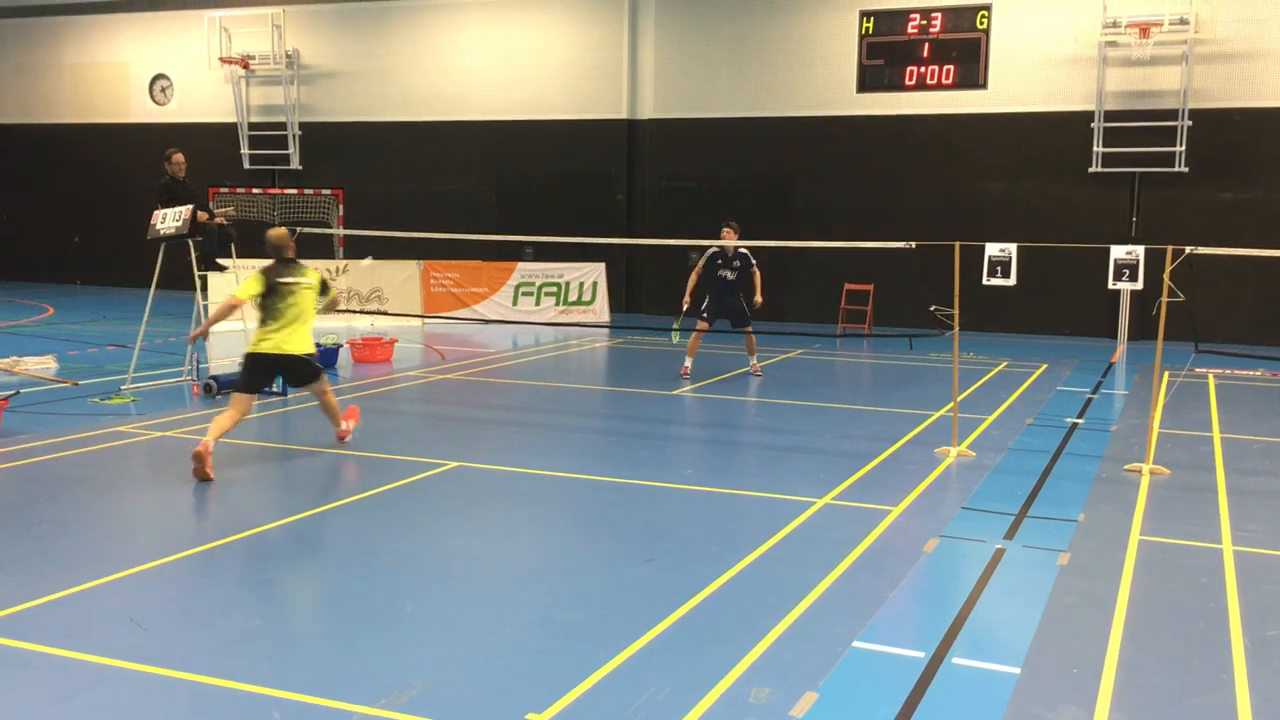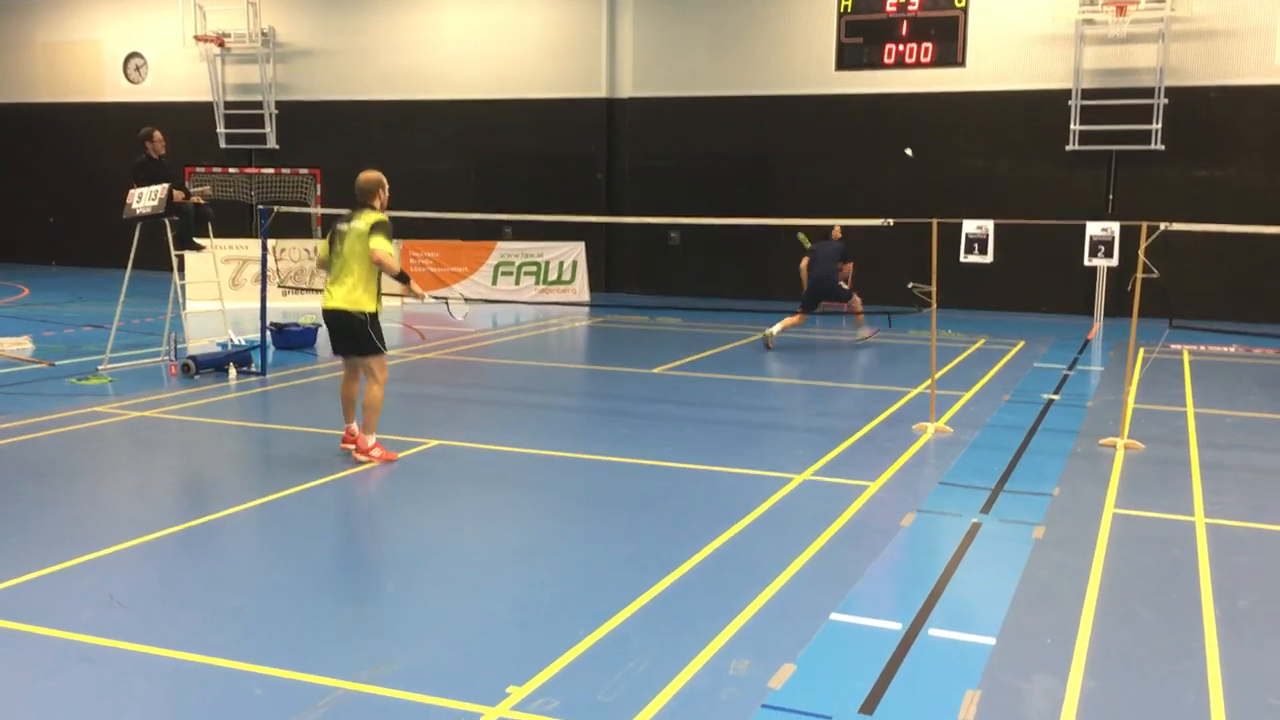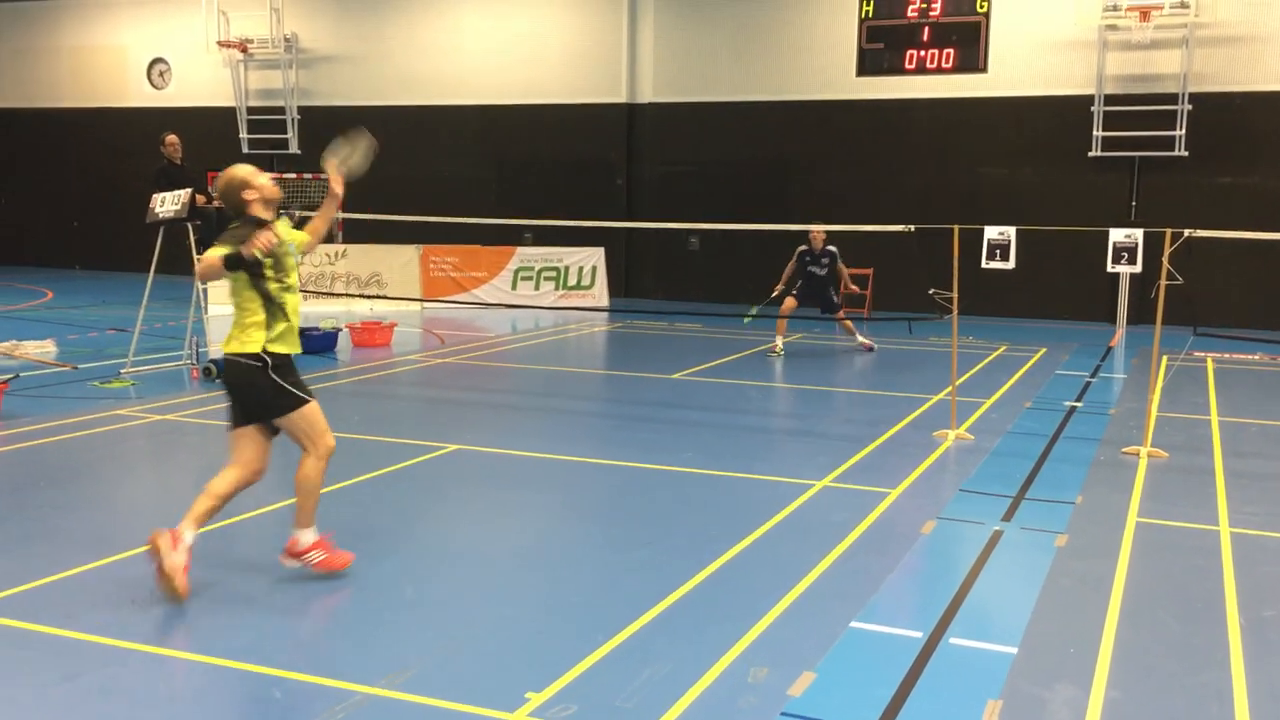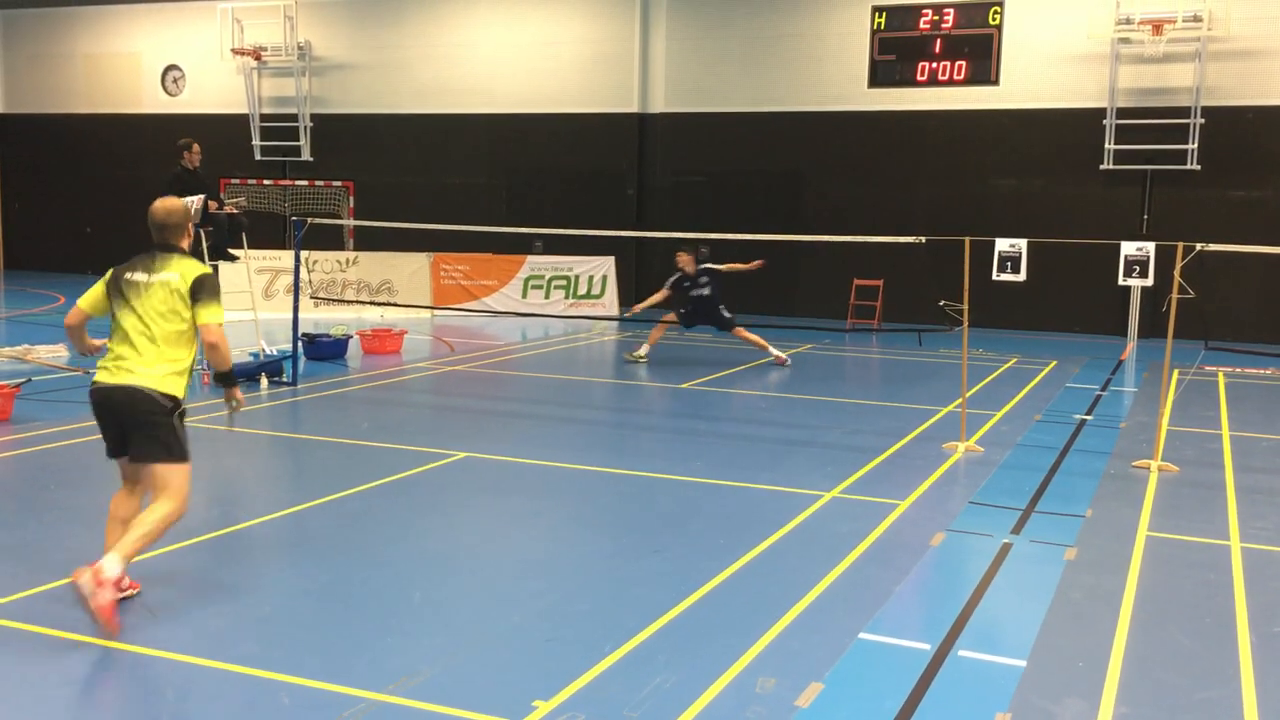
dt=1s
person 1, frame 1
left shoulder: (264, 275)
right shoulder: (313, 276)
left elbow: (234, 302)
right elbow: (332, 298)
left wrist: (205, 325)
right wrist: (329, 305)
left hip: (262, 353)
right hip: (299, 354)
left knee: (234, 410)
right knee: (323, 390)
left ankle: (206, 447)
right ankle: (342, 427)
person 1, frame 2
left shoulder: (342, 223)
right shoulder: (378, 222)
left elbow: (322, 261)
right elbow: (381, 257)
right wrist: (408, 281)
left hip: (332, 308)
right hip: (358, 310)
left knee: (352, 372)
right knee: (377, 378)
left ankle: (350, 433)
right ankle: (365, 445)
person 1, frame 3
left shoulder: (277, 234)
right shoulder: (246, 233)
left elbow: (306, 239)
right elbow: (204, 269)
left wrist: (333, 200)
right wrist: (245, 249)
left hip: (250, 365)
right hip: (260, 362)
left knee: (246, 467)
right knee: (321, 445)
left ankle: (178, 539)
right ankle: (304, 542)
person 1, frame 4
left shoulder: (121, 272)
right shoulder: (199, 276)
left elbow: (72, 322)
right elbow: (212, 340)
left wrist: (87, 347)
right wrist: (231, 386)
left hip: (108, 390)
right hip: (155, 396)
left knee: (135, 485)
right knee: (172, 502)
left ankle: (111, 574)
right ankle: (103, 573)
